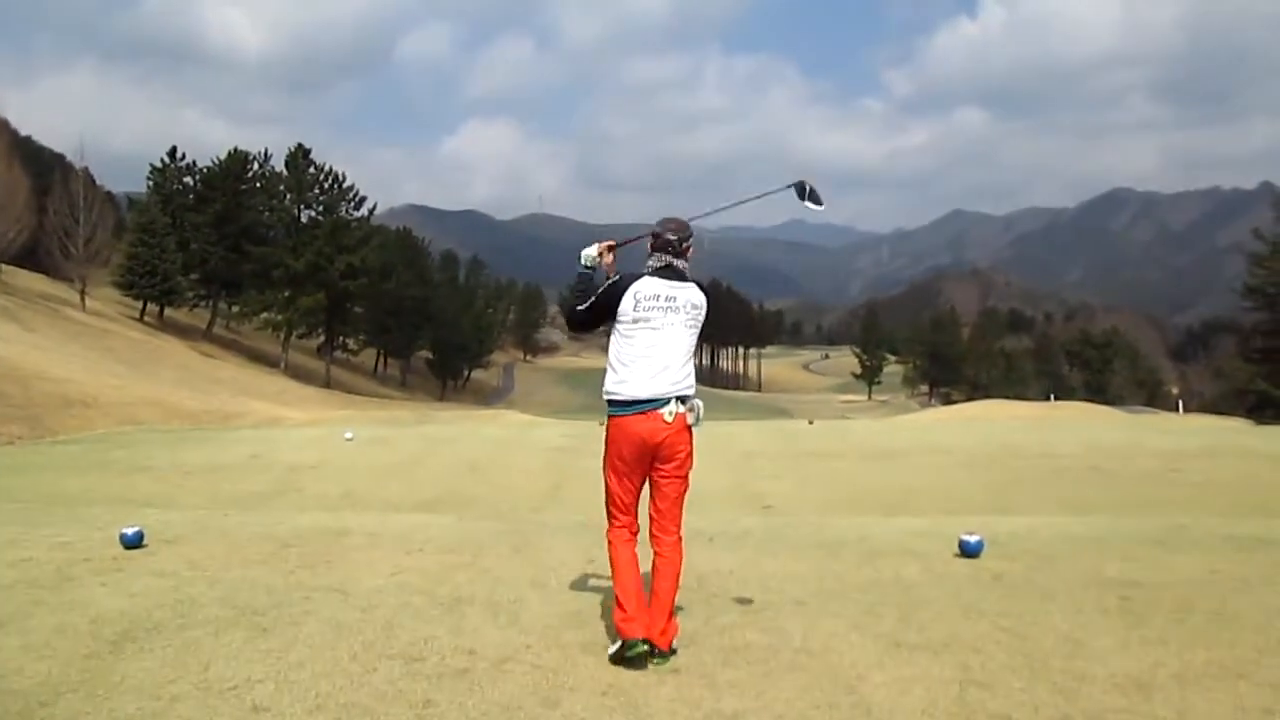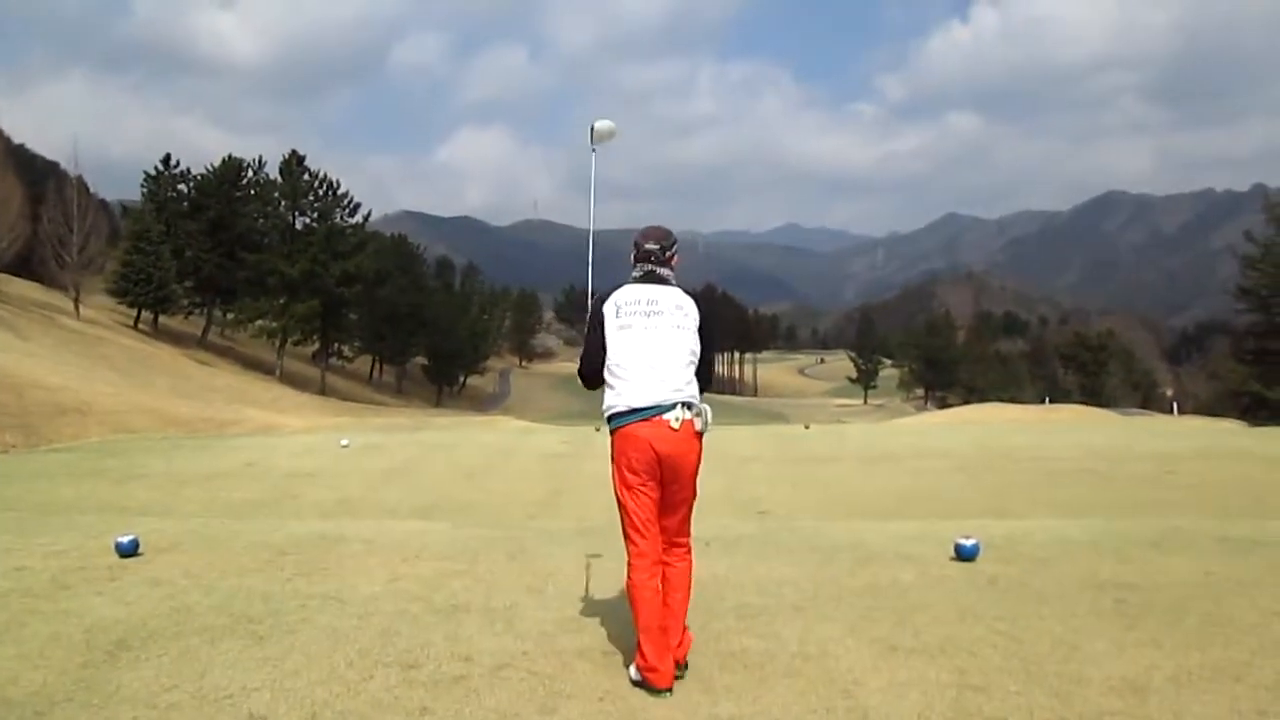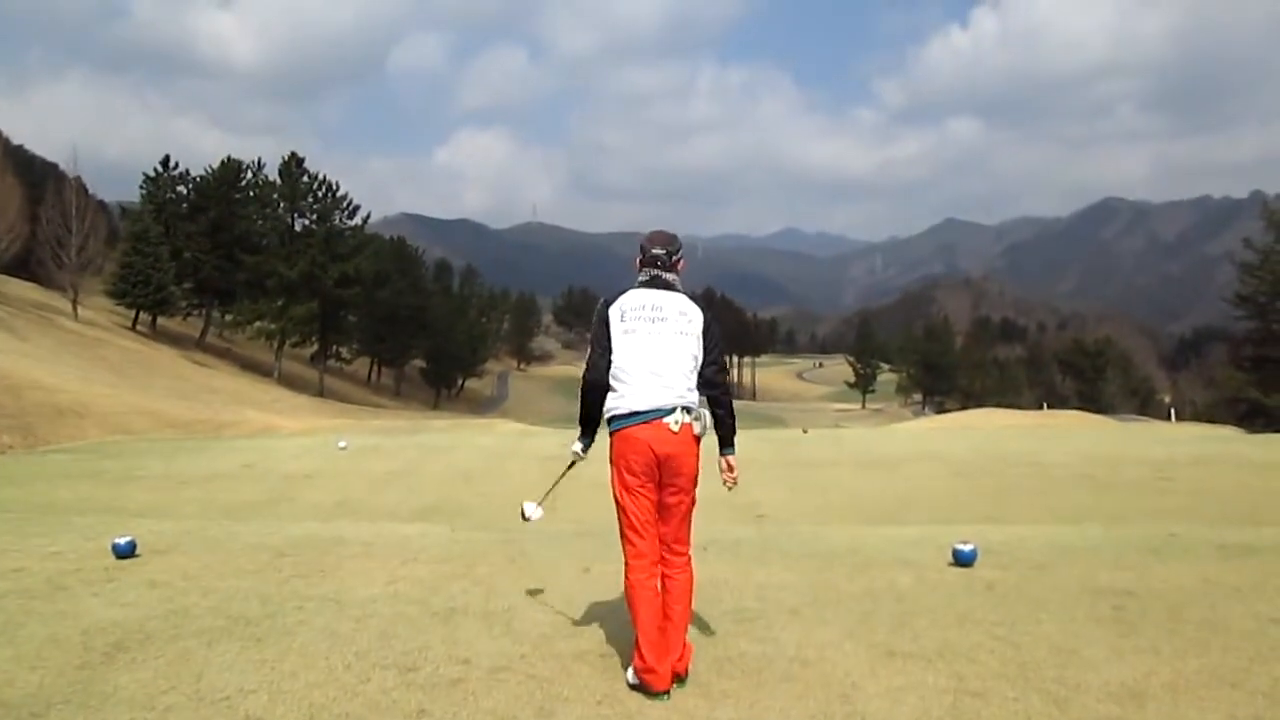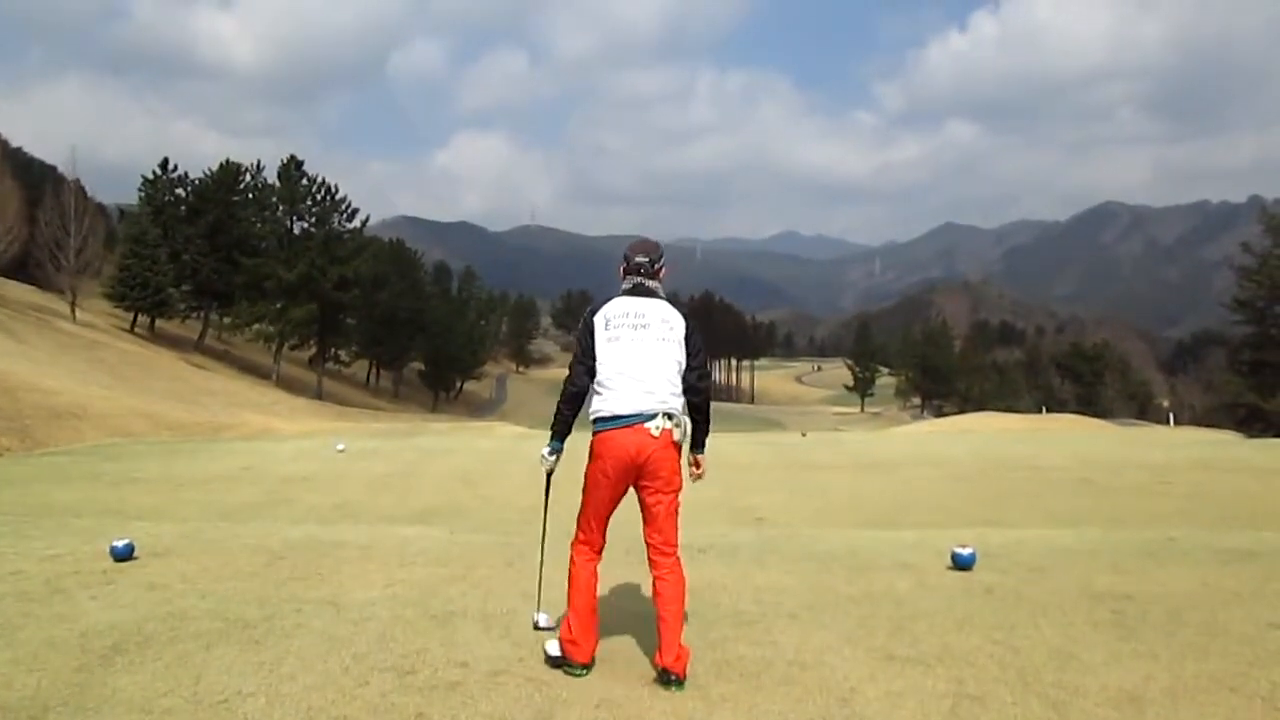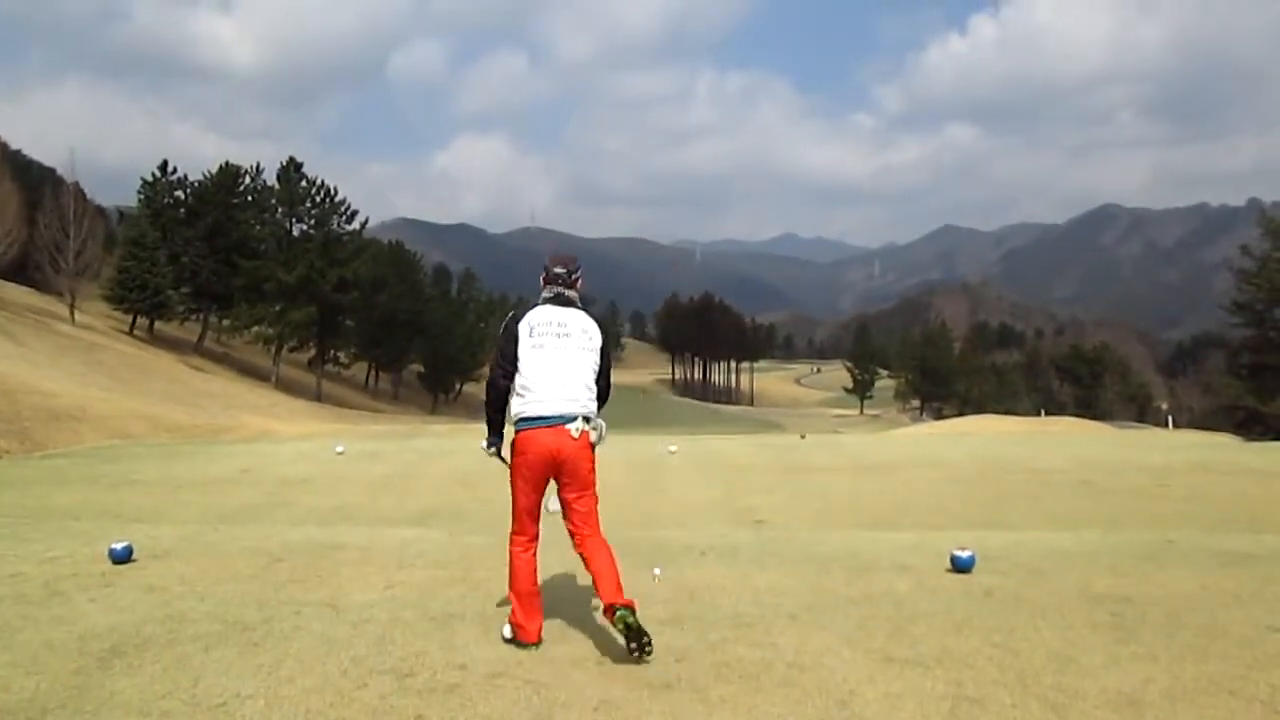
dt=0.4s
person 1, frame 1
left shoulder: (626, 288)
right shoulder: (698, 299)
left elbow: (575, 319)
left wrist: (589, 266)
right wrist: (613, 275)
left hip: (627, 421)
right hip: (676, 421)
left knee: (622, 527)
right knee: (668, 532)
left ankle: (633, 629)
right ankle: (661, 636)
person 1, frame 2
left shoulder: (610, 303)
right shoulder: (690, 306)
left elbow: (589, 375)
left wrist: (615, 370)
left hip: (632, 433)
right hip: (683, 428)
left knee: (643, 551)
right knee: (677, 544)
left ankle: (654, 668)
right ankle: (675, 651)
person 1, frame 3
left shoulder: (614, 308)
right shoulder: (696, 313)
left elbow: (595, 377)
right elbow: (716, 382)
left wrist: (585, 435)
right wrist: (727, 447)
left hip: (631, 435)
right hip: (682, 434)
left knee: (640, 555)
right knee: (676, 552)
left ankle: (652, 671)
right ankle: (675, 660)
person 1, frame 4
left shoulder: (600, 315)
right shoulder: (679, 320)
left elbow: (577, 383)
right elbow: (698, 387)
left wrist: (556, 441)
right wrist: (698, 446)
left hip: (611, 438)
right hip: (662, 439)
left knee: (588, 545)
right knee: (665, 553)
left ankle: (576, 649)
right ankle: (672, 662)
person 1, frame 5
left shoulder: (521, 321)
right shoulder: (593, 327)
left elbow: (499, 382)
right elbow: (602, 389)
left wrist: (493, 435)
left hip: (532, 436)
right hip: (578, 438)
left knee: (524, 536)
right knee: (587, 533)
left ankle: (526, 627)
right ankle: (619, 608)
